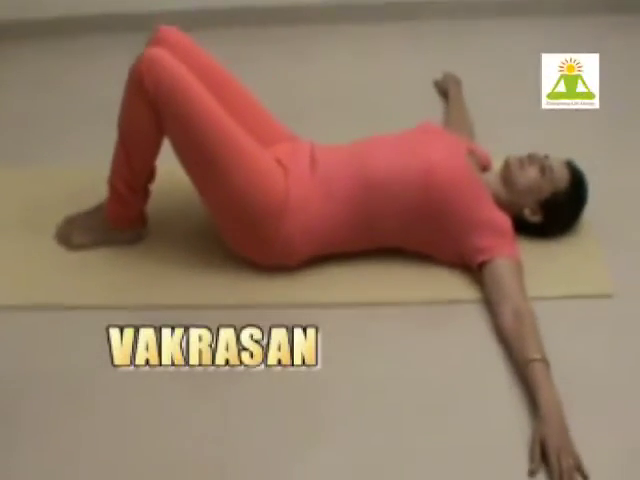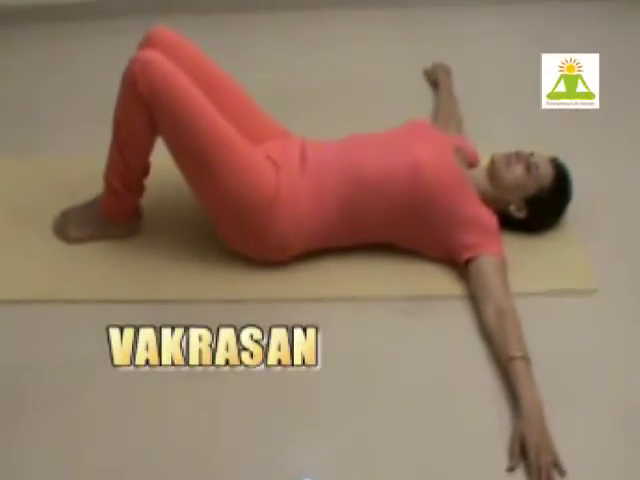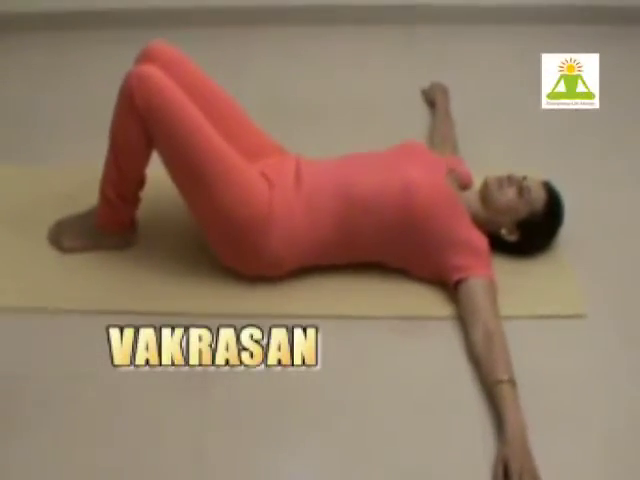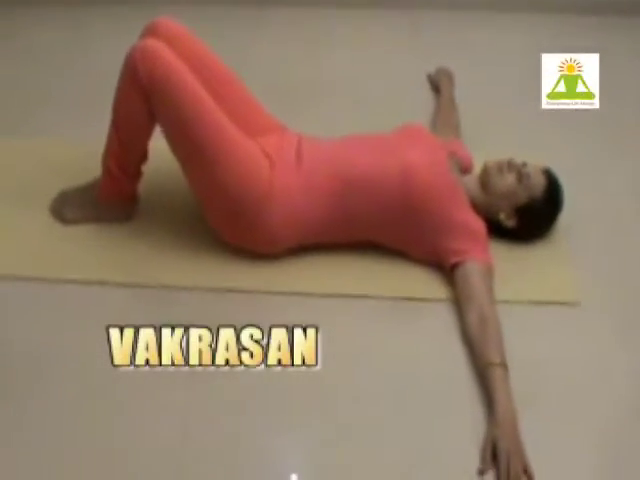
dt=0.3s
person 1, frame 1
left shoulder: (490, 229)
right shoulder: (471, 159)
left elbow: (513, 309)
right elbow: (454, 126)
left wrist: (550, 411)
right wrist: (452, 87)
left hip: (275, 215)
right hip: (291, 161)
left knee: (152, 67)
right knee: (164, 41)
left ankle: (121, 218)
right ankle: (126, 208)
person 1, frame 2
left shoulder: (477, 226)
right shoulder: (458, 153)
left elbow: (497, 309)
right elbow: (445, 115)
left wrist: (530, 410)
right wrist: (443, 78)
left hip: (270, 210)
right hip: (283, 154)
left knee: (146, 70)
right knee: (158, 41)
left ankle: (116, 212)
right ankle: (120, 201)
person 1, frame 3
left shoulder: (467, 247)
right shoulder: (452, 173)
left elbow: (485, 328)
right elbow: (440, 134)
left wrist: (514, 427)
right wrist: (440, 98)
left hip: (261, 228)
right hip: (278, 173)
left knee: (143, 85)
right knee: (156, 57)
left ankle: (111, 223)
right ankle: (116, 214)
person 1, frame 4
left shoulder: (465, 232)
right shoulder: (454, 159)
left elbow: (479, 310)
right elbow: (444, 120)
left wrist: (503, 412)
right wrist: (445, 84)
left hip: (262, 203)
right hip: (278, 148)
left knee: (147, 59)
right knee: (161, 32)
left ankle: (113, 196)
right ankle: (117, 185)
